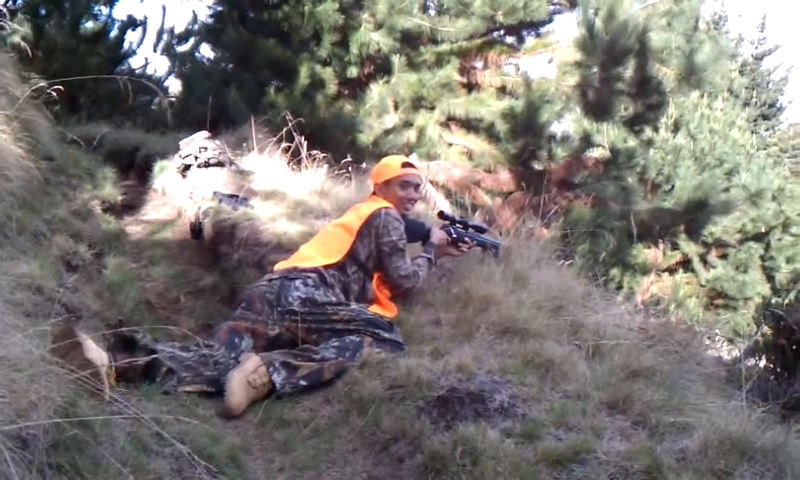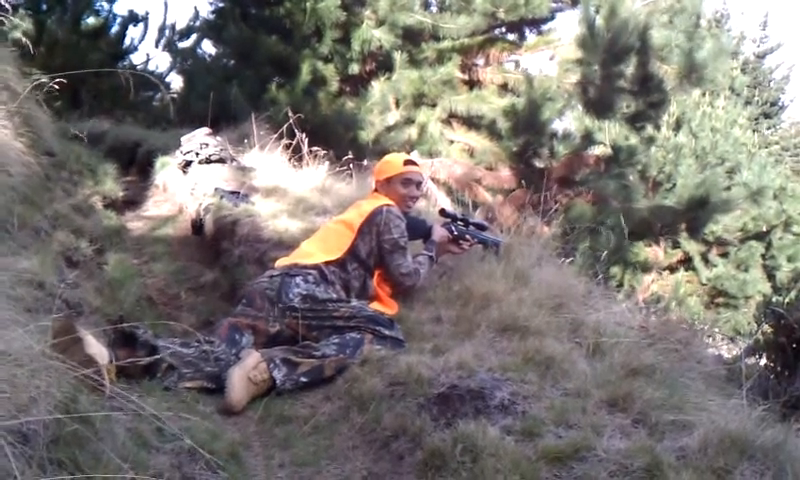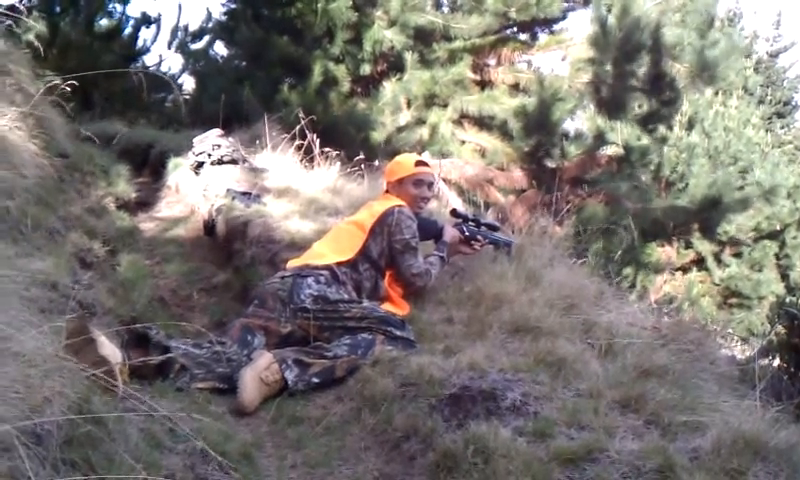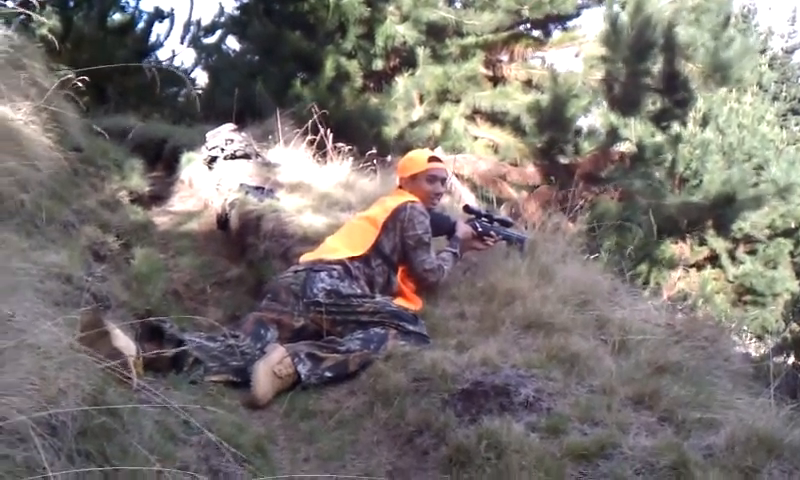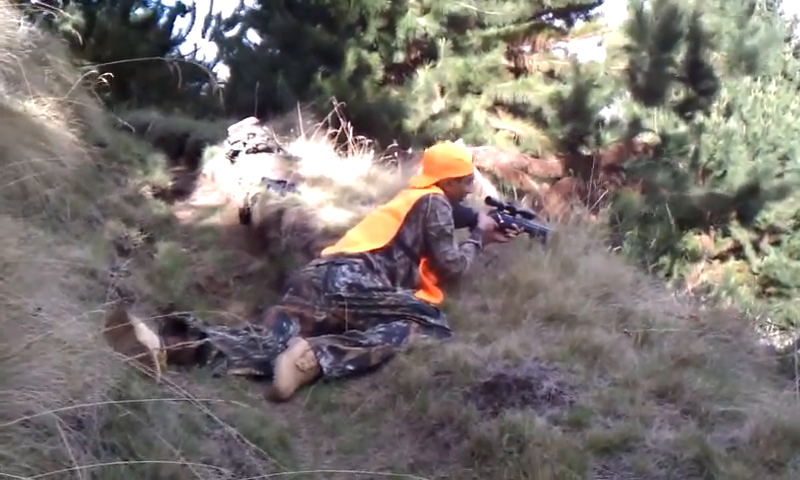
dt=1s
person 1, frame 1
left shoulder: (361, 213)
right shoulder: (386, 215)
left elbow: (382, 273)
right elbow: (402, 280)
left wrist: (437, 253)
right wrist: (431, 250)
left hip: (277, 287)
right hip: (308, 292)
left knee: (218, 357)
right knee: (383, 339)
left ankle: (113, 359)
right ankle: (269, 373)
person 1, frame 2
left shoulder: (362, 210)
right shoulder: (387, 212)
left elbow: (383, 269)
right elbow: (404, 277)
left wrist: (438, 249)
right wrist: (432, 248)
left hip: (279, 284)
right hip: (309, 290)
left knee: (219, 353)
right knee: (384, 336)
left ankle: (122, 352)
right ankle: (270, 368)
person 1, frame 3
left shoulder: (376, 210)
right shoulder: (399, 213)
left elbow: (391, 266)
right elbow: (415, 278)
left wrist: (447, 248)
right wrist: (443, 249)
left hip: (292, 284)
right hip: (323, 290)
left knee: (232, 353)
right knee: (395, 337)
left ankle: (141, 351)
right ankle: (284, 370)
person 1, frame 4
left shoulder: (387, 207)
right shoulder: (411, 209)
left elbow: (403, 262)
right elbow: (427, 275)
left wrist: (461, 245)
right wrist: (456, 245)
left hip: (304, 279)
right hip: (334, 285)
left knee: (246, 345)
right knee: (407, 333)
left ankle: (158, 343)
right ankle: (295, 363)
person 1, frame 5
left shoulder: (408, 197)
right shoulder: (433, 201)
left elbow: (427, 252)
right elbow: (450, 266)
left wrist: (479, 237)
right wrist: (477, 237)
left hip: (328, 272)
right hip: (357, 279)
left knee: (267, 338)
right knee: (430, 328)
right ankle: (317, 356)
